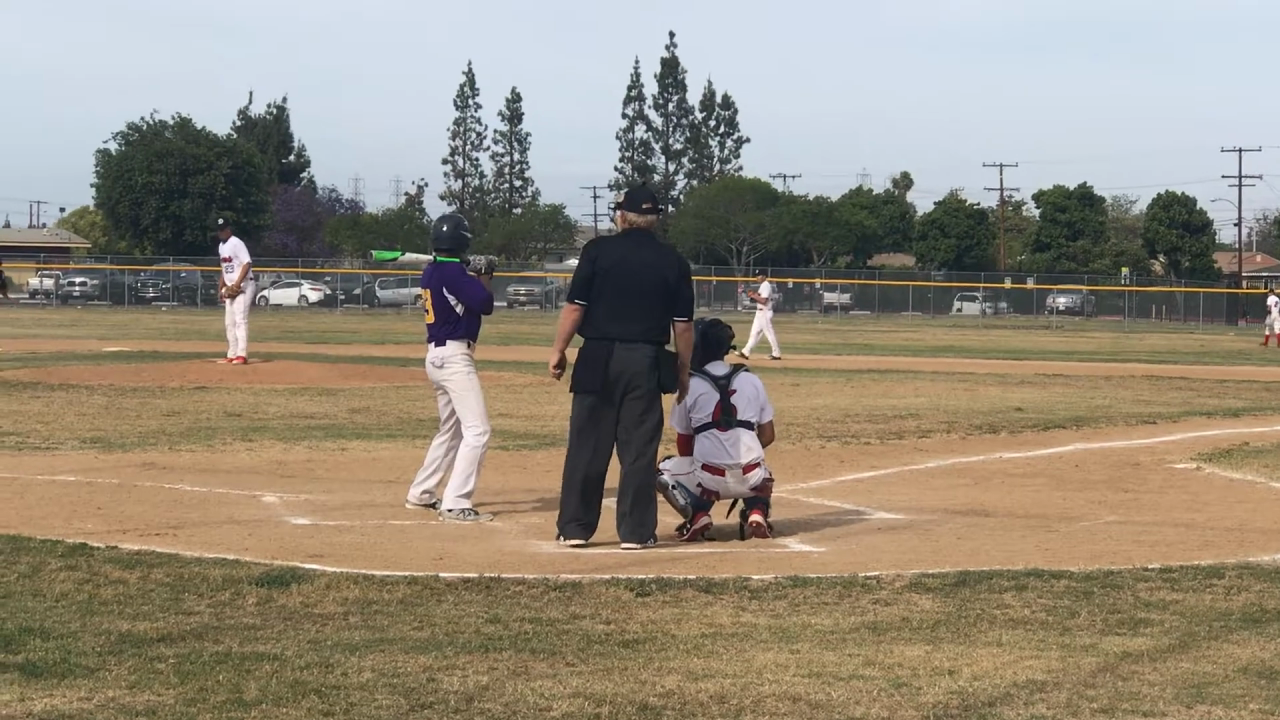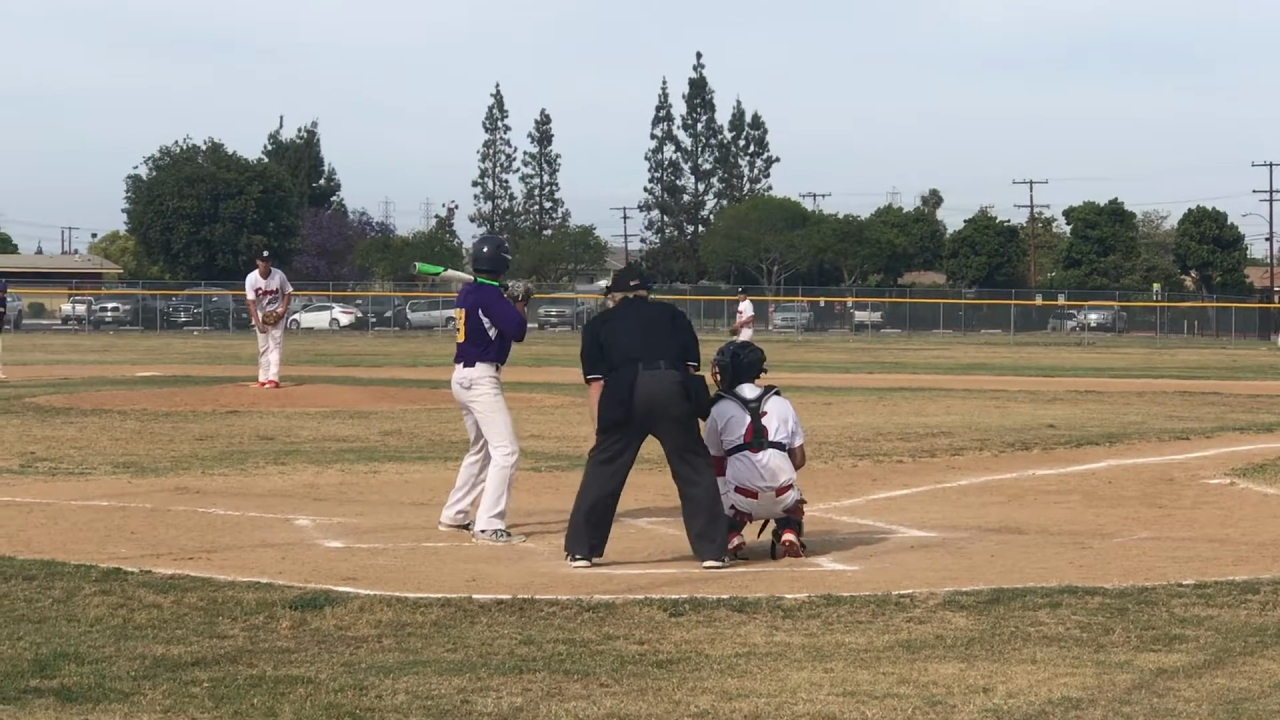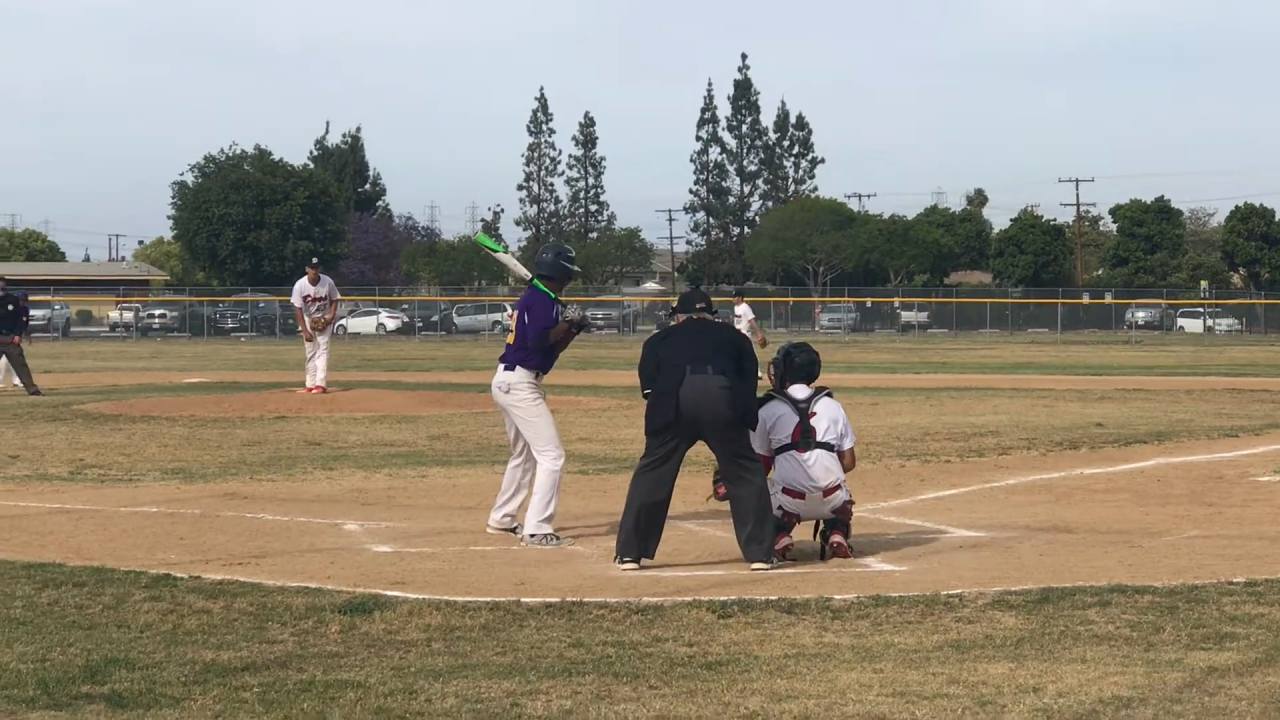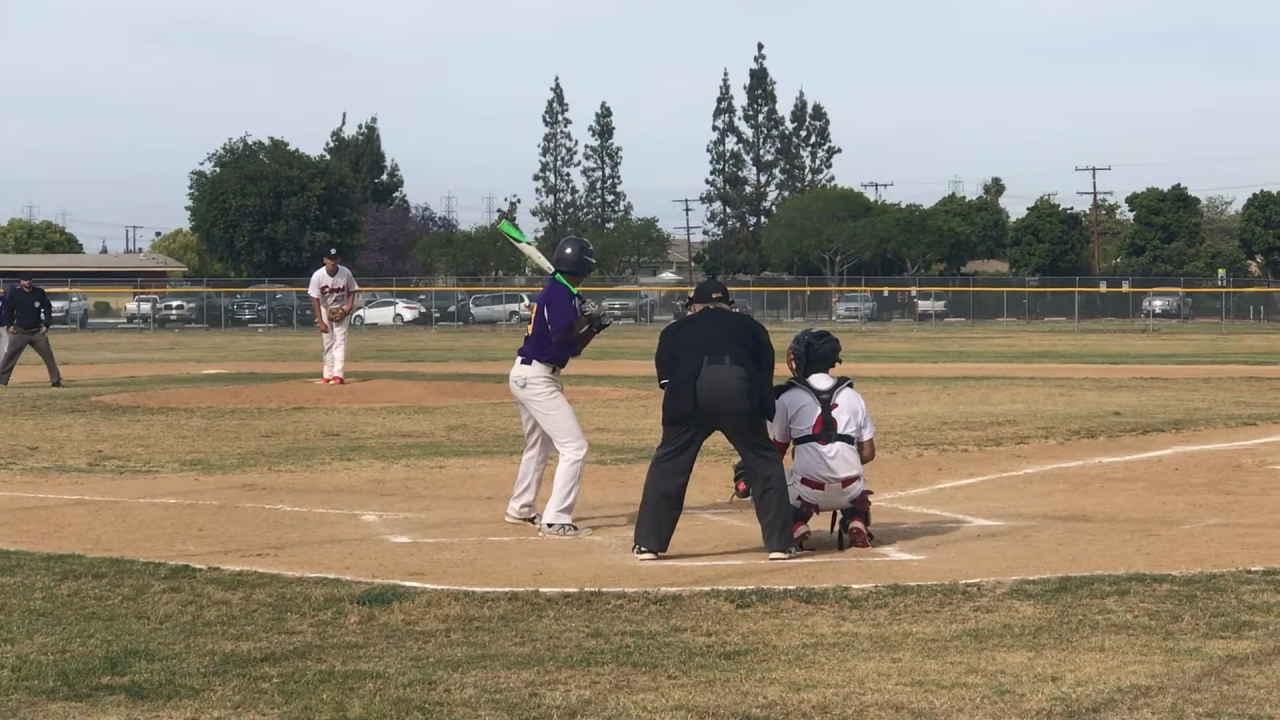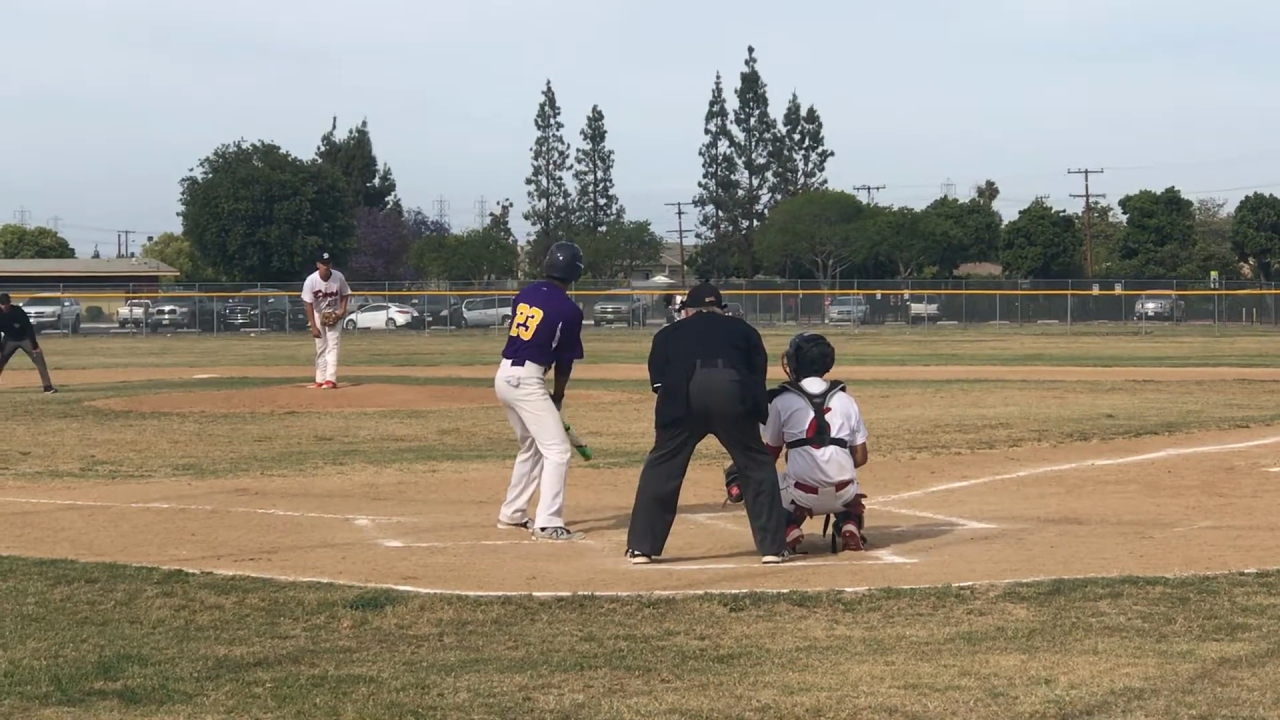
dt=1s
person 1, frame 1
left shoulder: (431, 271)
right shoulder: (453, 271)
right elbow: (485, 304)
left wrist: (475, 276)
right wrist: (484, 276)
left hip: (438, 355)
right hip: (454, 357)
left knee: (451, 431)
right knee: (477, 430)
left ankle: (420, 493)
right ankle: (455, 505)
person 1, frame 2
left shoulder: (467, 292)
right shoulder: (490, 293)
right elbow: (517, 332)
left wrist: (509, 301)
right wrist: (520, 303)
left hip: (464, 376)
right hip: (481, 379)
left knee: (481, 449)
right knee: (505, 451)
left ankle: (453, 515)
right ankle: (489, 526)
person 1, frame 3
left shoulder: (533, 297)
right shoulder: (542, 299)
left elbow: (551, 348)
right elbow: (538, 341)
left wrist: (573, 329)
right wrist: (567, 322)
left hip: (509, 381)
right hip: (520, 384)
left knee: (525, 454)
right knee: (551, 455)
left ankle: (501, 519)
right ankle: (537, 530)
person 1, frame 4
left shoulder: (555, 291)
right shoulder: (560, 292)
left elbow: (573, 348)
right elbow: (562, 334)
left wrist: (594, 326)
right wrist: (586, 317)
left hip: (526, 375)
right hip: (537, 378)
left knee: (539, 445)
right knee: (574, 447)
left ankle: (520, 508)
right ankle: (556, 520)
person 1, frame 5
left shoulder: (526, 293)
right shoulder: (569, 309)
right elbow: (564, 361)
right wrist: (557, 396)
left hip: (505, 374)
right hip: (528, 379)
left knee: (531, 447)
right knee: (557, 450)
left ankle: (511, 514)
right ankle: (547, 524)
person 2, frame 1
left shoulder: (598, 249)
right shoulder: (673, 261)
left elbow: (574, 307)
right elbow: (682, 325)
left wrist: (558, 351)
right wrist: (683, 372)
left hip: (598, 358)
right hip: (647, 362)
left knee: (586, 447)
right knee: (639, 450)
left ankle: (573, 527)
right ankle: (636, 531)
person 2, frame 2
left shoulder: (597, 324)
right shoulder: (672, 313)
left elbow: (596, 382)
right elbow: (691, 367)
left wrist: (600, 431)
right wrist: (682, 415)
left hip: (624, 392)
right hip: (673, 386)
left knee: (602, 469)
right knee: (695, 469)
left ankle: (580, 550)
right ankle: (712, 551)
person 2, frame 3
left shoulder: (658, 339)
right shoulder: (734, 336)
left elbow: (650, 390)
right elbow: (749, 383)
left wrist: (662, 428)
right wrist: (736, 428)
left hip: (674, 399)
right hip: (723, 396)
left knee: (651, 472)
right knee: (747, 472)
left ankle: (630, 553)
right ankle: (760, 553)
person 2, frame 4
left shoulder: (675, 329)
right shoulder: (750, 325)
left elbow: (665, 376)
right elbow: (766, 371)
right wrist: (762, 408)
left hip: (691, 391)
right hip: (739, 387)
left knee: (667, 463)
right knee: (766, 462)
left ankle: (648, 544)
right ankle: (779, 544)
person 2, frame 5
left shoulder: (668, 333)
right shoulder: (743, 329)
left elbow: (658, 379)
right elbow: (759, 374)
right wrist: (756, 411)
left hip: (683, 395)
right hip: (732, 390)
left knee: (660, 467)
right knee: (758, 465)
left ankle: (641, 547)
right ankle: (772, 547)
person 3, frame 1
left shoulder: (690, 387)
right shoulder: (752, 380)
left elbow: (684, 444)
right elbow: (767, 436)
left wrist: (695, 466)
left hip: (710, 479)
right hip: (750, 478)
left knee: (665, 470)
left ankle: (696, 515)
right ankle: (756, 512)
person 3, frame 2
left shoulder: (719, 409)
right shoulder: (782, 403)
left elbow: (716, 466)
right elbow: (799, 460)
left hip: (742, 501)
right hip: (782, 499)
left ankle: (730, 536)
right ankle: (790, 535)
person 3, frame 3
left shoulder: (768, 409)
right shoulder: (833, 405)
left elbow: (761, 466)
right elbow: (848, 463)
left hip: (790, 503)
right hip: (832, 501)
left ankle: (779, 537)
right ankle: (837, 536)
person 3, frame 4
left shoulder: (789, 397)
right shoulder: (853, 396)
left elbow: (777, 452)
right elbow: (869, 453)
left hip: (810, 492)
right hip: (851, 490)
left ankle: (797, 526)
right ankle: (856, 524)
person 3, frame 5
left shoulder: (782, 401)
right shoulder: (846, 400)
left elbow: (770, 455)
right elbow: (860, 457)
left hip: (802, 496)
right hip: (843, 495)
left ankle: (789, 529)
right ankle: (850, 527)
